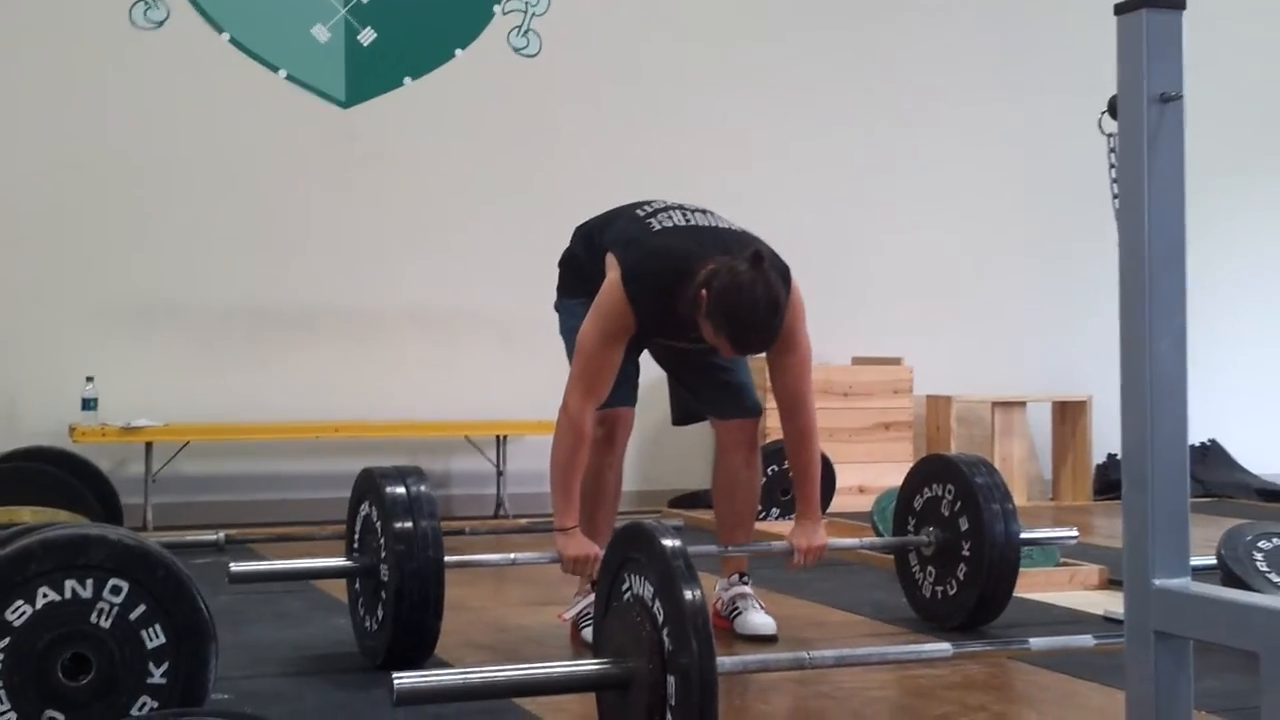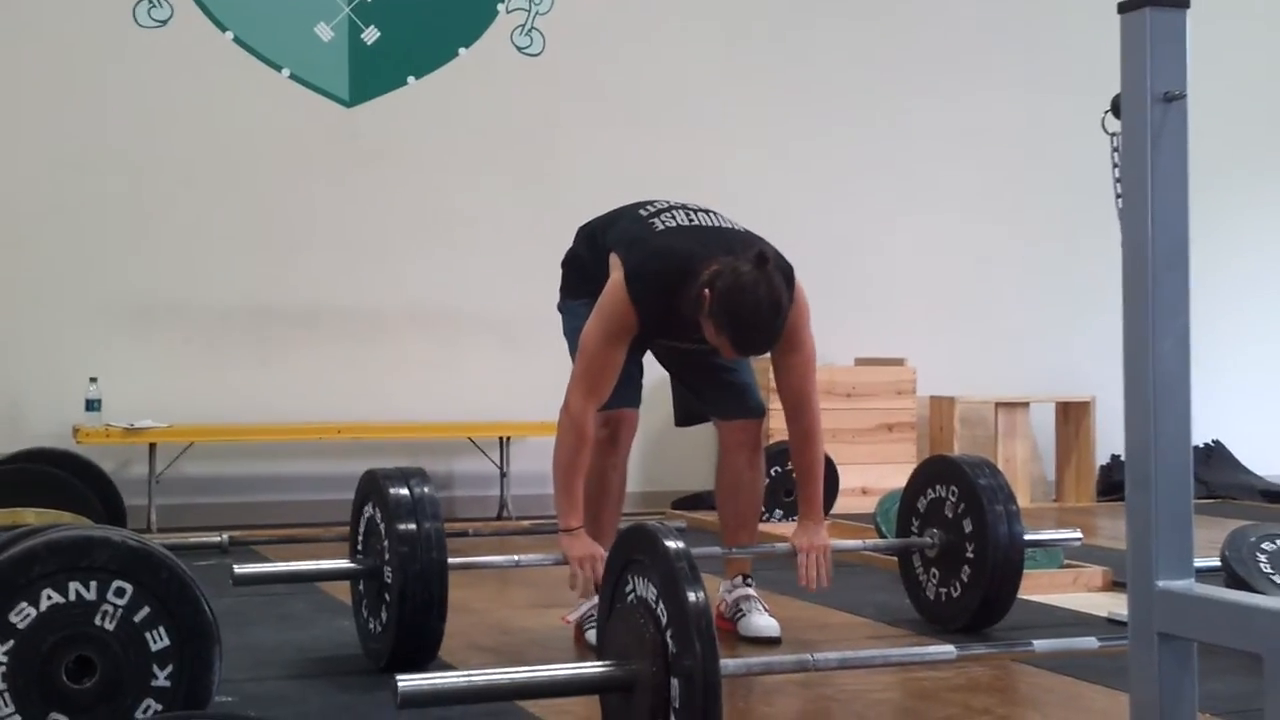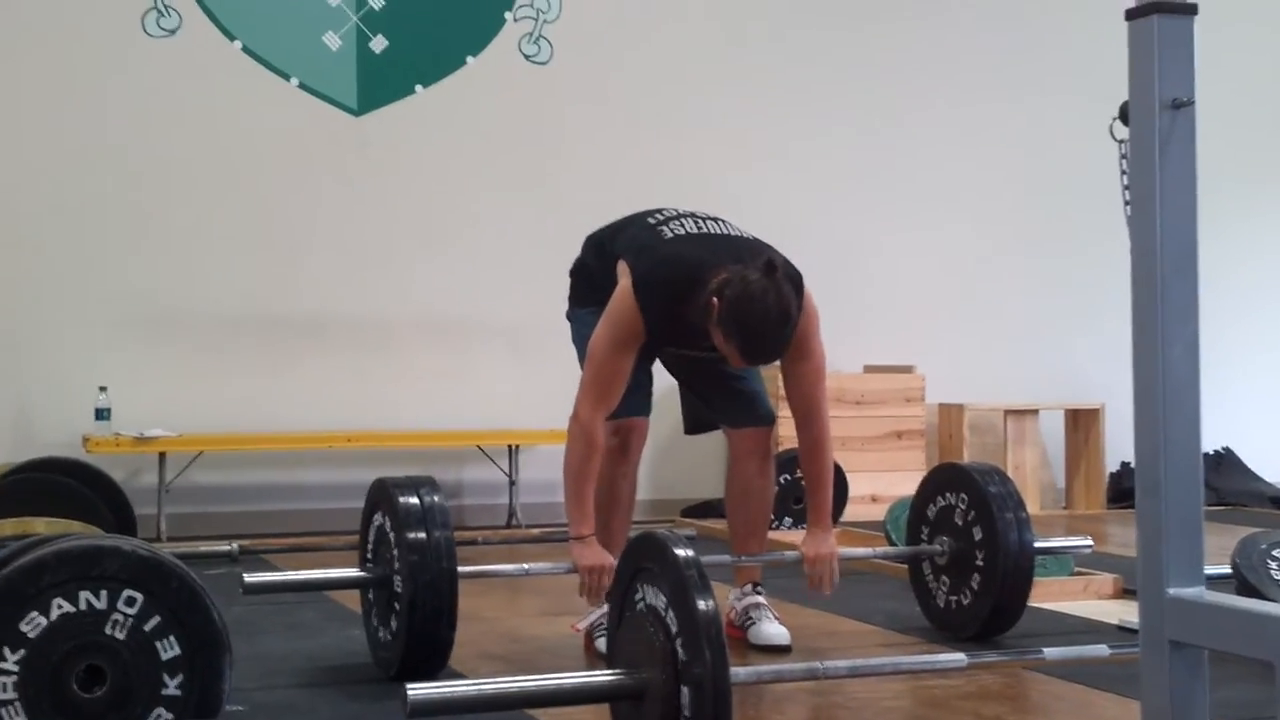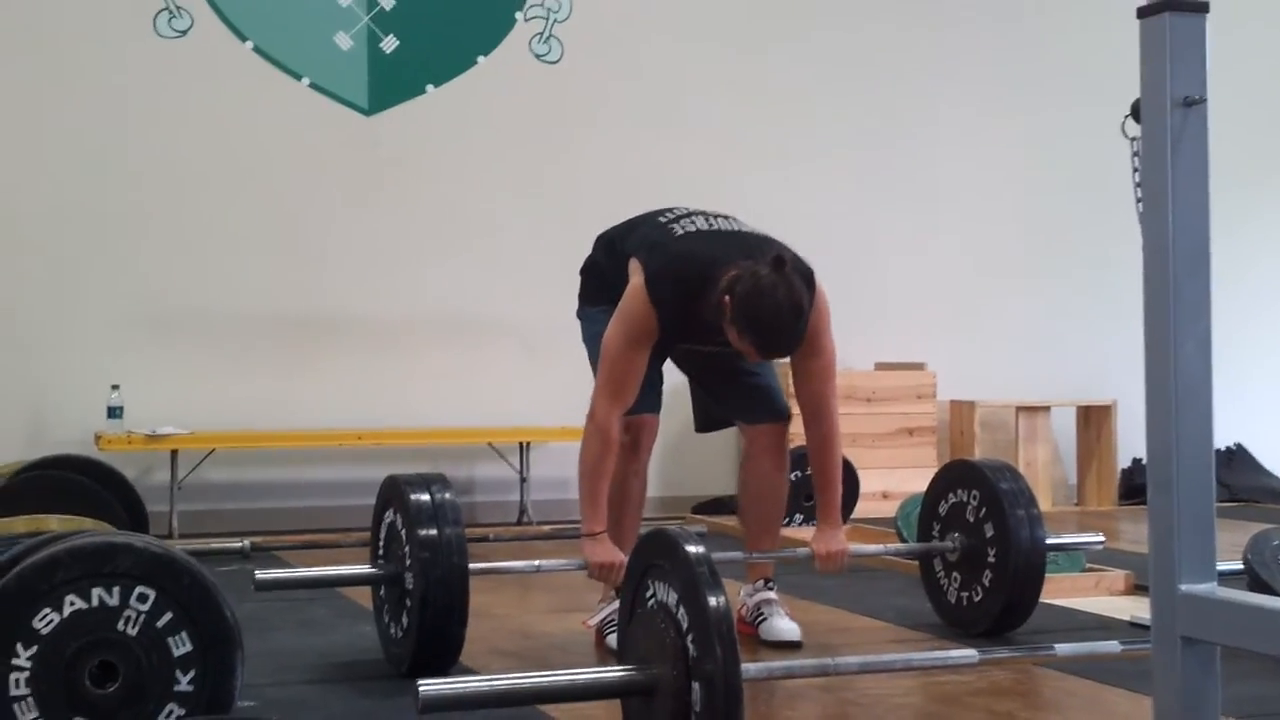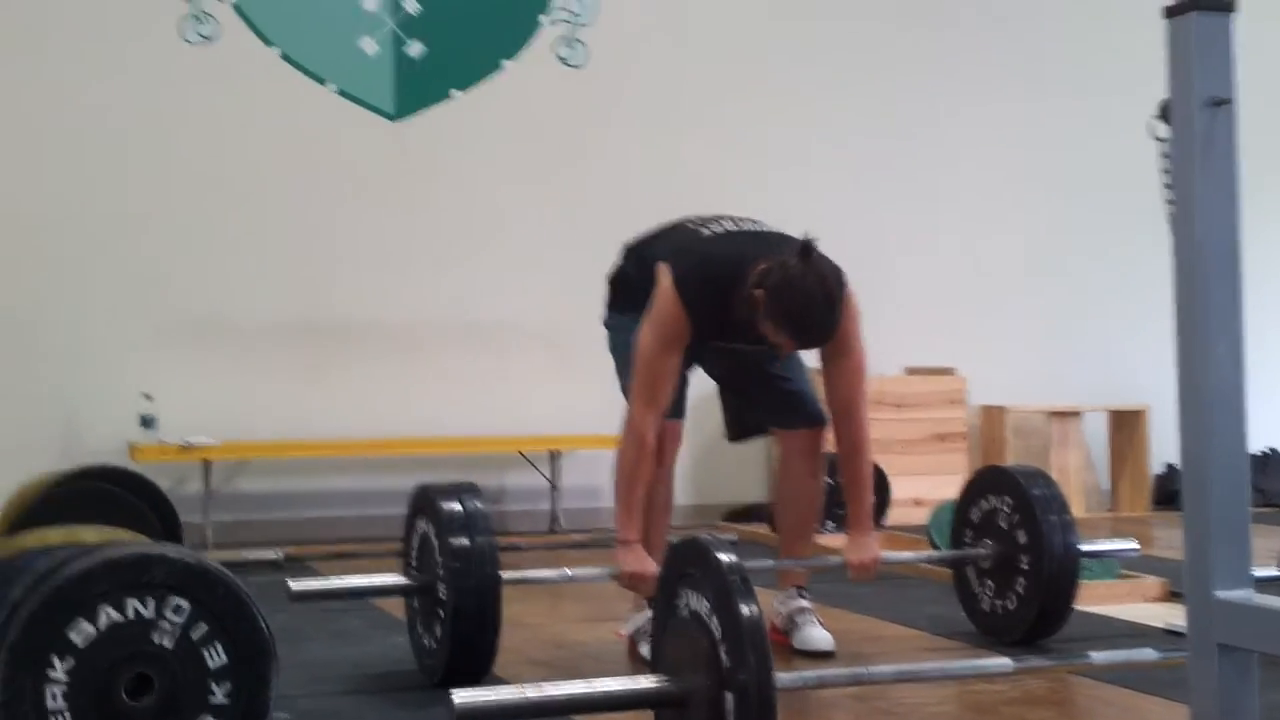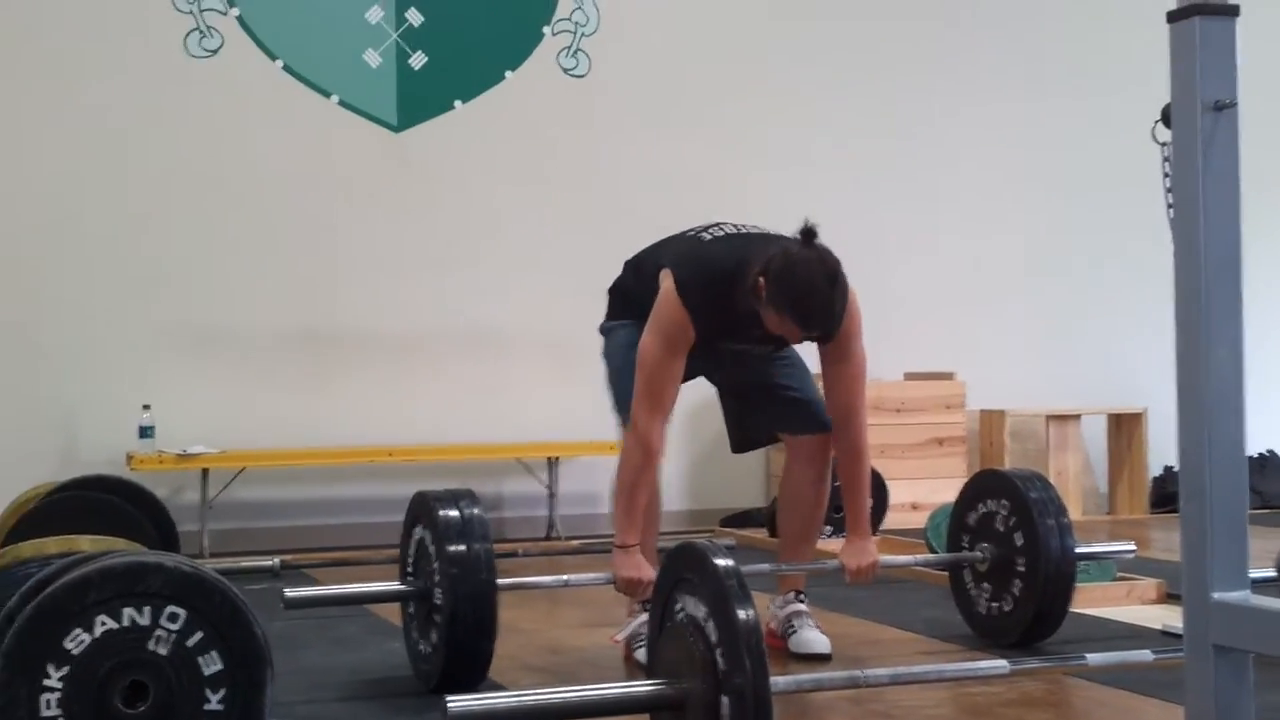
dt=0.1s
person 1, frame 1
left shoulder: (777, 293)
right shoulder: (626, 285)
left elbow: (797, 410)
right elbow: (578, 408)
left wrist: (809, 520)
right wrist: (567, 529)
left hip: (687, 306)
right hip: (591, 282)
left knee: (742, 425)
right knee: (611, 422)
left ankle: (734, 588)
right ankle: (592, 596)
person 1, frame 2
left shoulder: (781, 293)
right shoulder: (630, 285)
left elbow: (802, 410)
right elbow: (580, 408)
left wrist: (812, 521)
right wrist: (572, 529)
left hip: (690, 300)
right hip: (594, 282)
left knee: (745, 427)
right knee: (614, 423)
left ankle: (738, 590)
right ankle: (596, 599)
person 1, frame 3
left shoulder: (792, 304)
right shoulder: (636, 293)
left elbow: (812, 419)
right elbow: (590, 415)
left wrist: (820, 527)
right wrist: (582, 537)
left hip: (697, 314)
right hip: (602, 291)
left knee: (756, 432)
right knee: (625, 431)
left ankle: (747, 598)
right ankle: (606, 606)
person 1, frame 4
left shoulder: (803, 299)
right shoulder: (650, 289)
left elbow: (820, 417)
right elbow: (605, 413)
left wrist: (830, 524)
right wrist: (595, 534)
left hip: (708, 309)
right hip: (613, 289)
left knee: (770, 428)
right knee: (636, 427)
left ankle: (759, 594)
right ankle: (617, 602)
person 1, frame 5
left shoulder: (833, 301)
right shoulder: (684, 287)
left elbow: (849, 418)
right elbow: (642, 420)
left wrist: (861, 530)
right wrist: (629, 542)
left hip: (742, 330)
right hip: (641, 302)
left knee: (805, 433)
right knee: (663, 431)
left ankle: (792, 602)
right ankle: (650, 610)
person 1, frame 6
left shoulder: (836, 300)
right shoulder: (686, 291)
left elbow: (849, 423)
right elbow: (646, 424)
left wrist: (859, 534)
right wrist: (628, 547)
left hip: (746, 338)
right hip: (641, 314)
left knee: (814, 437)
right knee: (648, 436)
left ankle: (789, 606)
right ankle: (644, 614)
